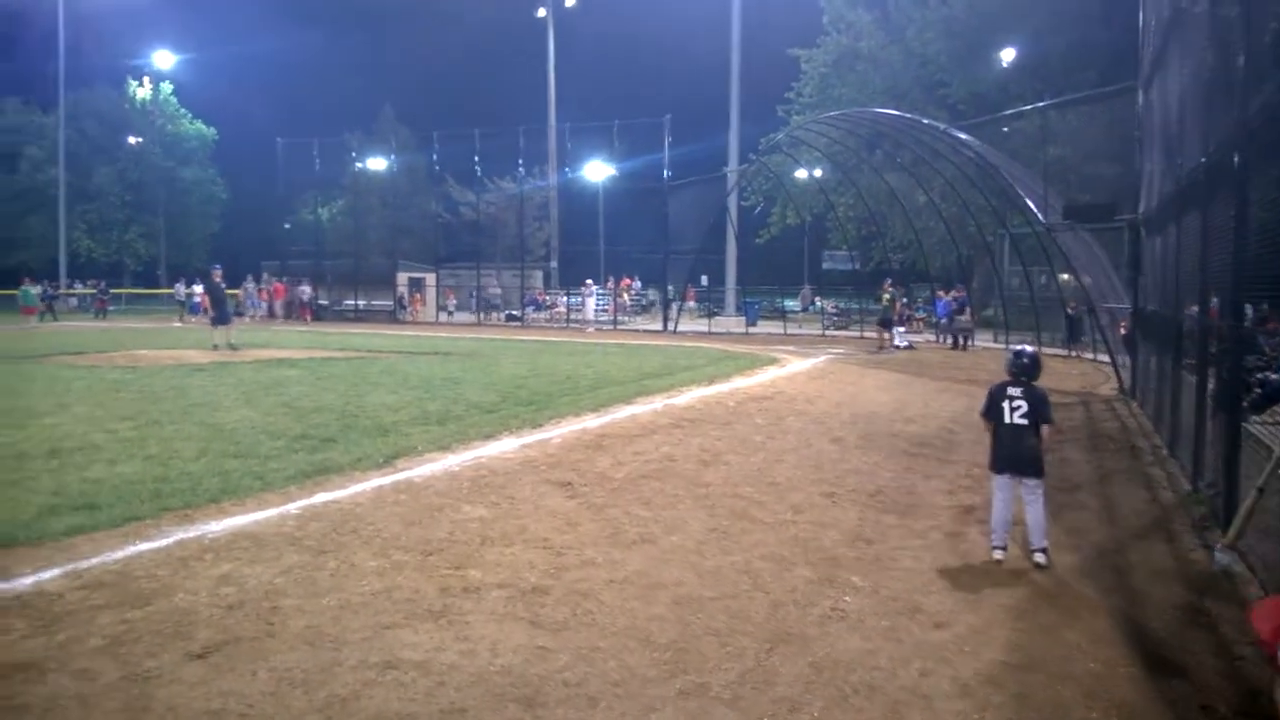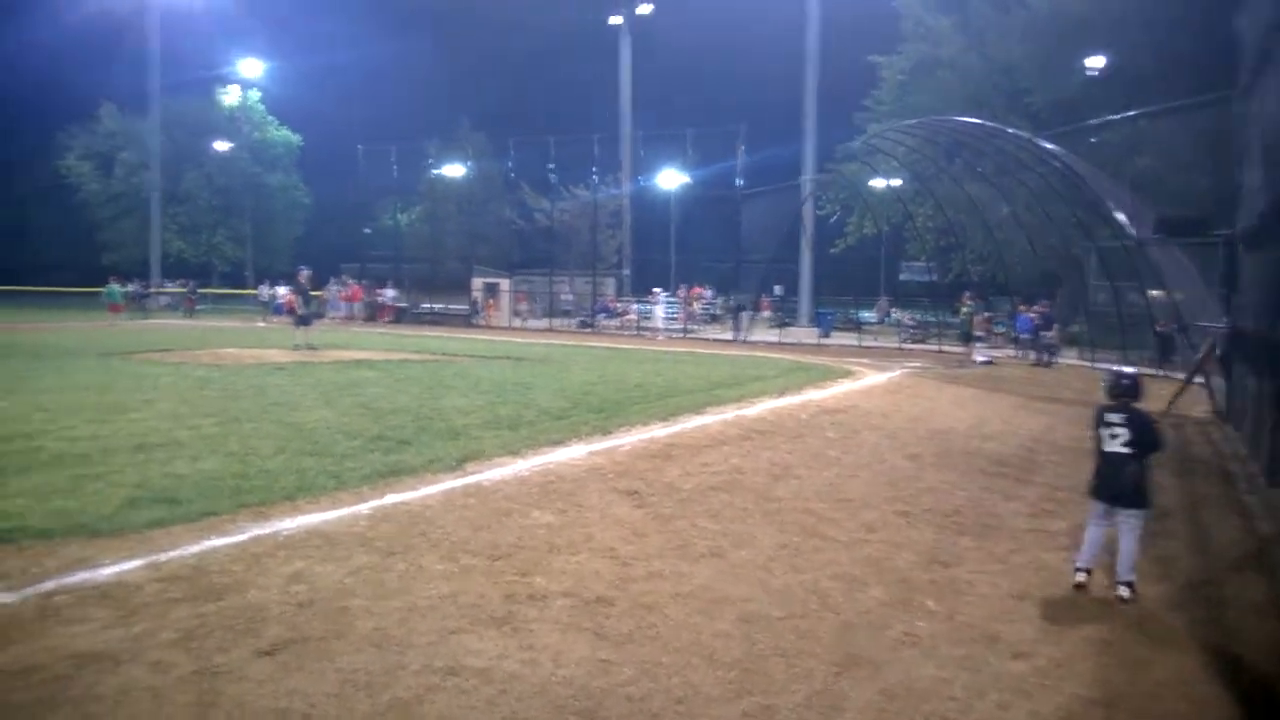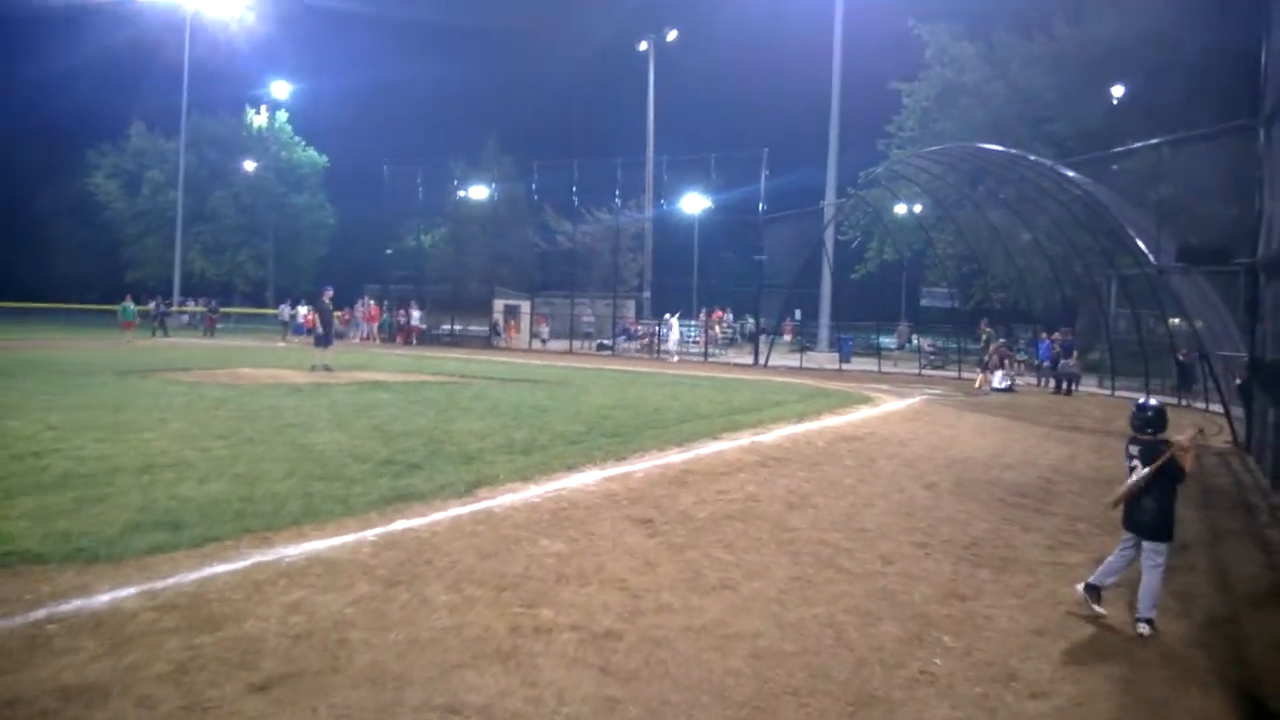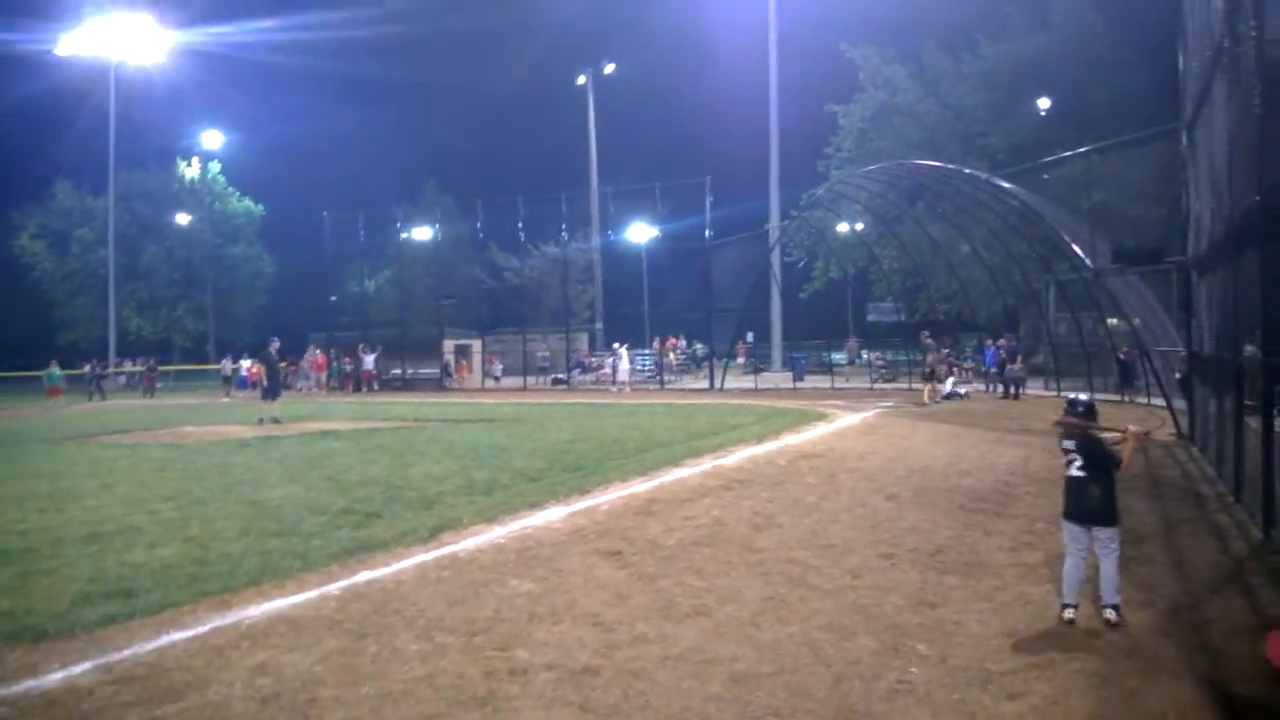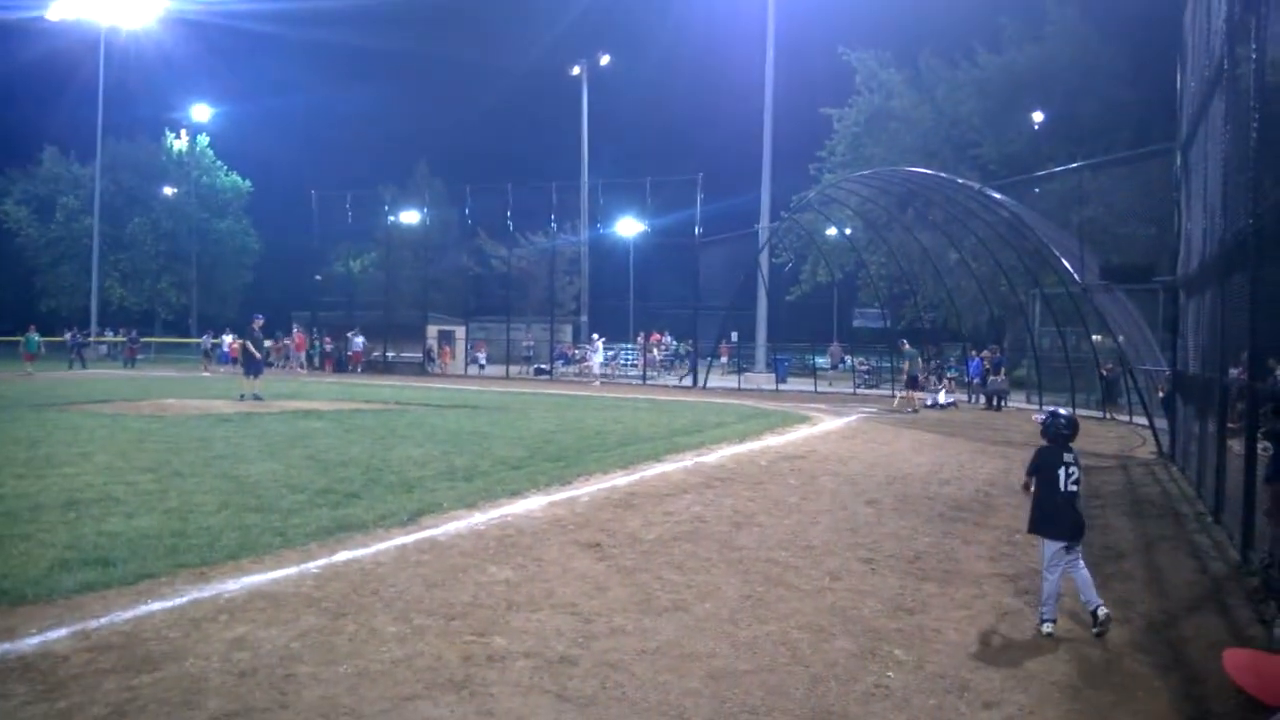
dt=0.5s
person 1, frame 1
left shoulder: (997, 390)
right shoulder: (1039, 395)
left elbow: (988, 420)
right elbow: (1045, 428)
right wrist: (1039, 447)
left hip: (1002, 455)
right hip: (1029, 457)
left knee: (1001, 501)
right knee: (1034, 503)
left ankle: (998, 547)
right ankle: (1039, 550)
person 1, frame 2
left shoulder: (1101, 413)
right shoulder: (1142, 419)
right elbow: (1155, 448)
left hip: (1104, 482)
right hip: (1131, 485)
left knee: (1096, 526)
right knee: (1129, 533)
left ankle: (1082, 570)
right ankle: (1124, 583)
person 1, frame 3
left shoulder: (1134, 442)
right shoulder: (1157, 451)
right elbow: (1182, 474)
left wrist: (1180, 443)
right wrist: (1189, 449)
left hip: (1135, 514)
right hip: (1156, 519)
left knee: (1125, 552)
right knee: (1153, 568)
left ankle: (1092, 586)
right ankle: (1144, 620)
person 1, frame 4
left shoulder: (1065, 437)
right shoulder: (1094, 443)
right elbow: (1120, 464)
left wrist: (1125, 435)
right wrist: (1131, 440)
left hip: (1074, 510)
right hip: (1101, 510)
left knee: (1074, 557)
right knee: (1108, 557)
left ankle: (1068, 607)
right ankle: (1110, 608)
person 1, frame 5
left shoulder: (1044, 453)
right shoulder: (1073, 456)
left elbow: (1029, 477)
left wrist: (1028, 487)
right wrist: (1039, 488)
left hip: (1052, 524)
right hip: (1074, 523)
left knee: (1051, 573)
right knee: (1077, 566)
left ankle: (1048, 621)
right ankle: (1098, 609)
